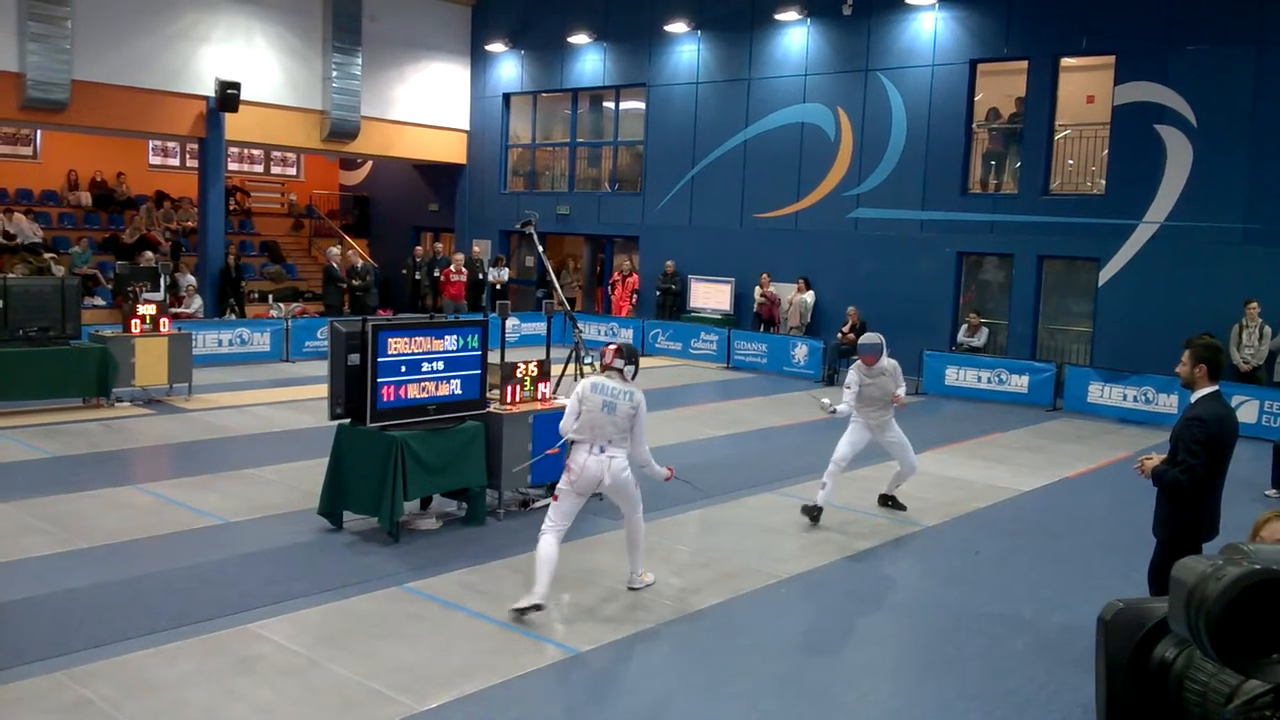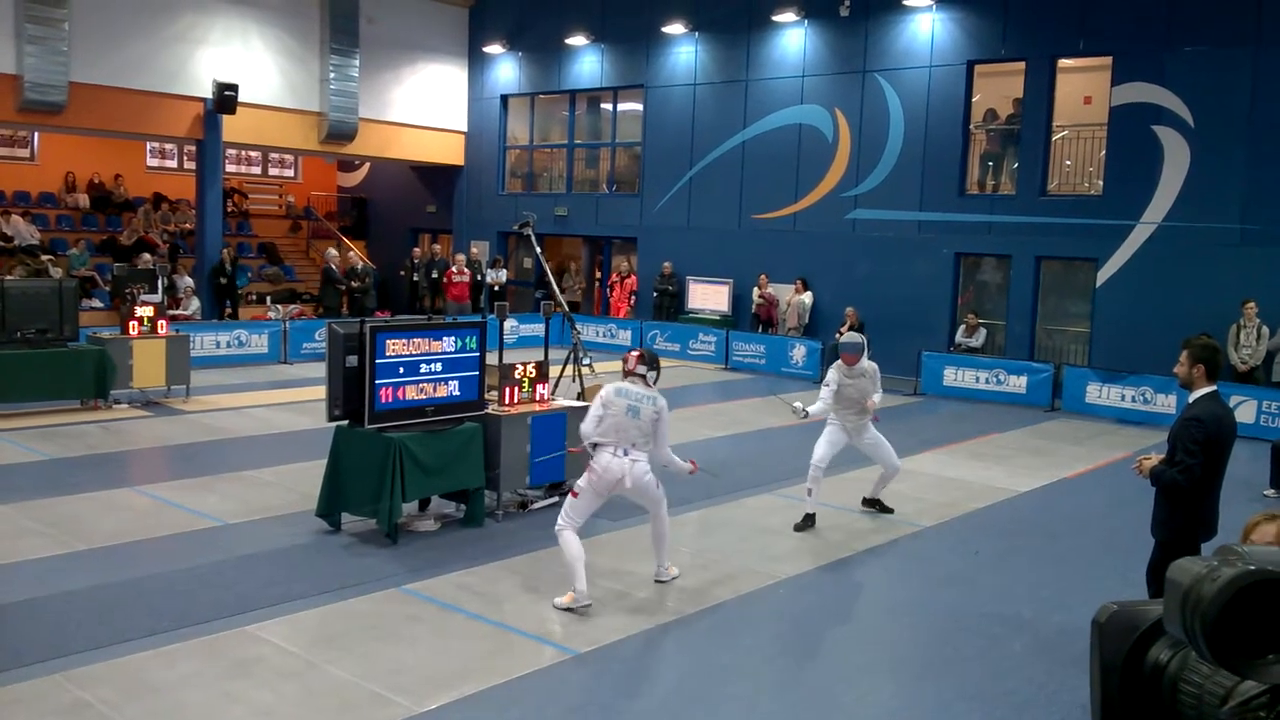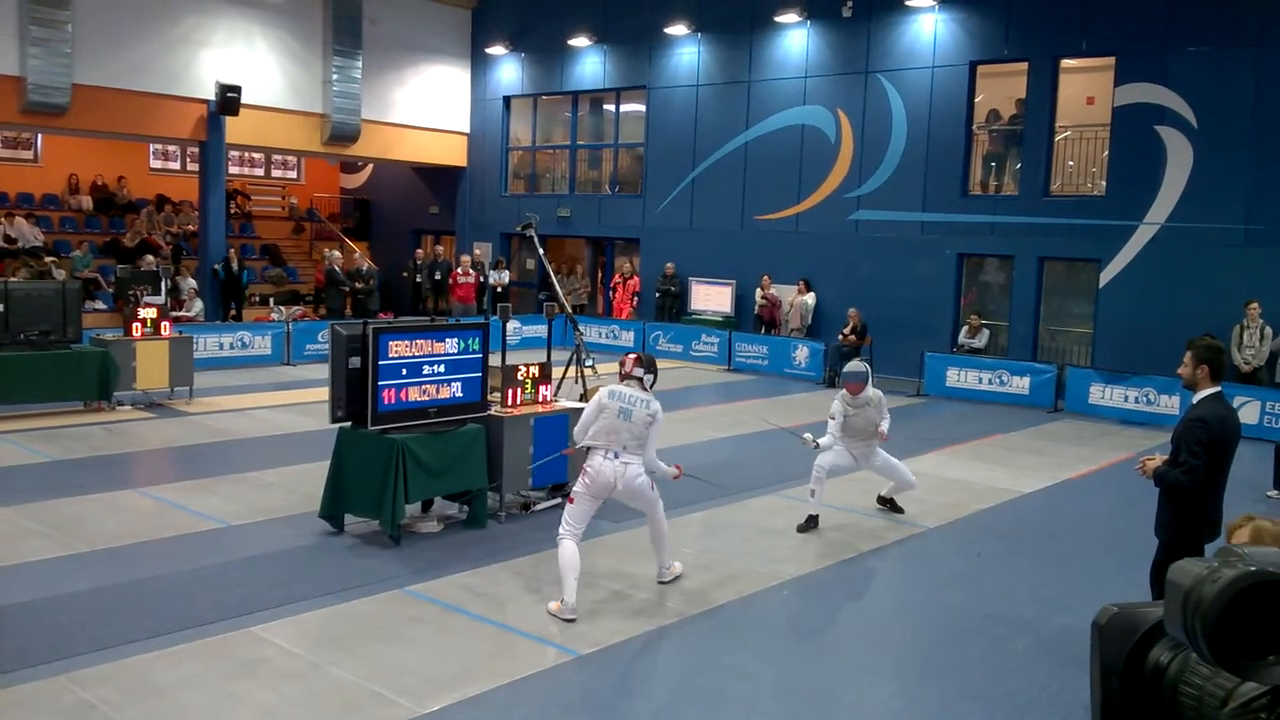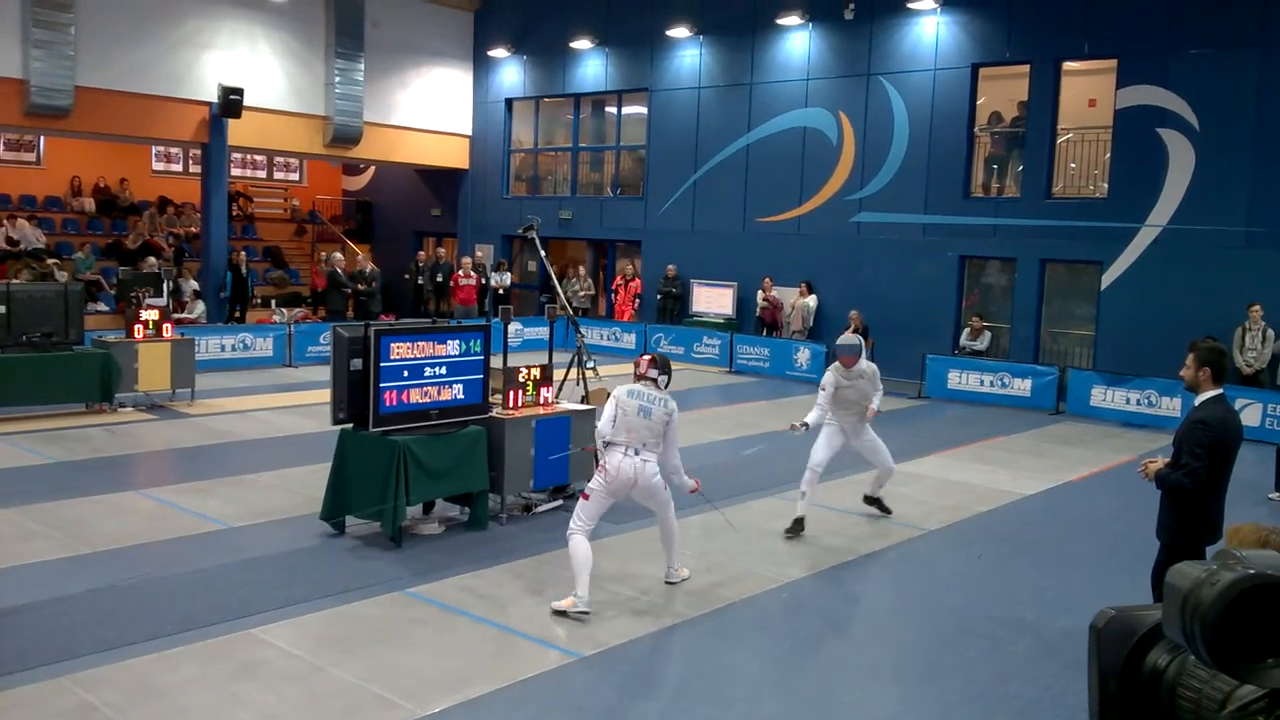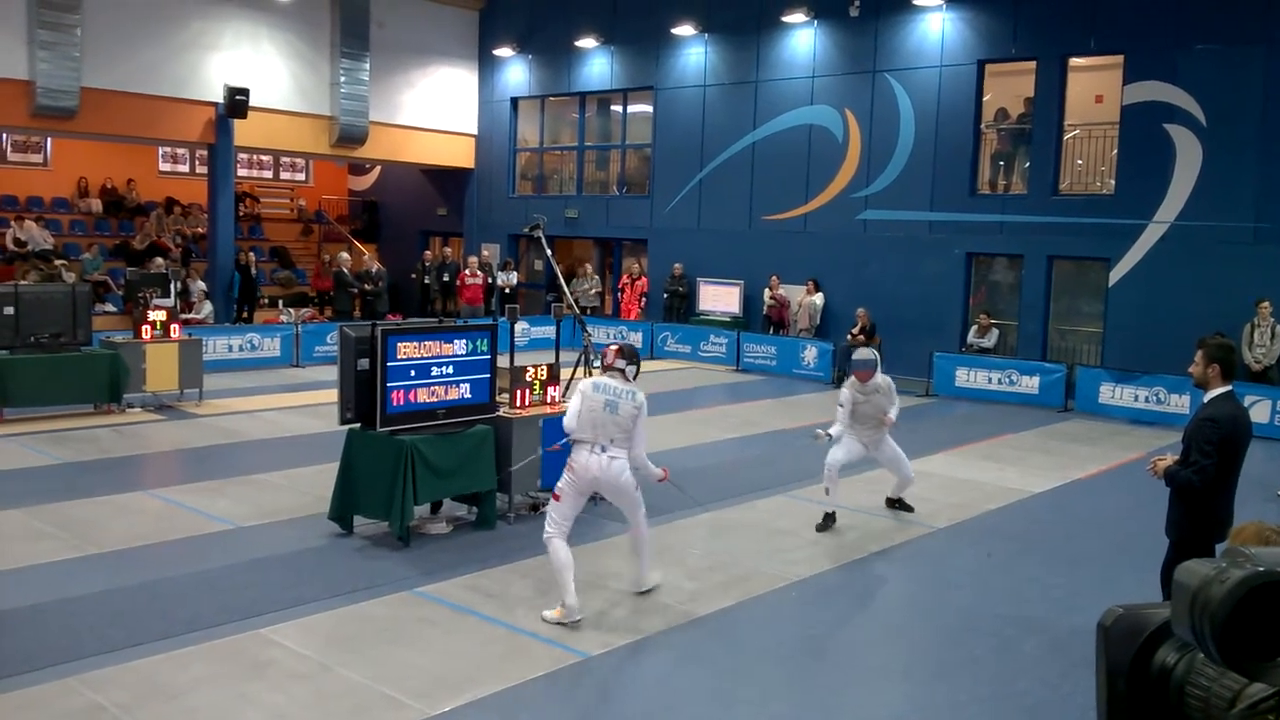
dt=0.4s
person 1, frame 1
left shoulder: (586, 385)
right shoulder: (636, 397)
left elbow: (565, 429)
right elbow: (639, 450)
right wrist: (659, 472)
left hip: (581, 464)
right hip: (616, 467)
left knee: (551, 532)
right knee: (634, 513)
left ankle: (538, 594)
right ankle: (636, 575)
person 1, frame 2
left shoulder: (610, 391)
right shoulder: (659, 402)
left elbow: (587, 431)
right elbow: (661, 452)
right wrist: (684, 466)
left hip: (604, 466)
right hip: (637, 470)
left knee: (566, 527)
right knee: (659, 508)
left ankle: (579, 592)
right ankle: (663, 569)
person 1, frame 3
left shoulder: (605, 393)
right shoulder: (653, 406)
left elbow: (579, 435)
right elbow: (648, 458)
right wrist: (670, 472)
left hip: (597, 470)
right hip: (631, 474)
left knee: (568, 536)
right knee: (656, 510)
left ankle: (568, 603)
right ankle: (665, 568)
person 1, frame 4
left shoulder: (621, 392)
right shoulder: (669, 405)
left elbow: (602, 431)
right elbow: (670, 456)
right wrist: (685, 482)
left hip: (614, 468)
right hip: (647, 472)
left knee: (578, 531)
right knee: (666, 512)
left ankle: (580, 597)
right ankle: (673, 570)
person 1, frame 5
left shoulder: (588, 385)
right shoulder: (638, 398)
left elbow: (569, 426)
right elbow: (636, 452)
left wrist: (589, 428)
right wrist: (655, 474)
left hip: (582, 465)
right hip: (617, 469)
left knee: (554, 535)
right knee: (638, 518)
left ankle: (570, 605)
right ankle: (643, 578)
person 2, frame 1
left shoulder: (1197, 417)
right shoulder: (1223, 410)
left elbow: (1185, 479)
left wrist: (1155, 471)
right wrist: (1167, 460)
left hip: (1183, 520)
right hip: (1199, 515)
left knee: (1163, 585)
person 2, frame 2
left shoulder: (1196, 417)
right shoulder: (1221, 409)
left elbow: (1183, 479)
left wrist: (1154, 471)
right wrist: (1165, 460)
left hip: (1181, 520)
right hip: (1197, 515)
left knee: (1162, 585)
person 2, frame 3
left shoulder: (1199, 418)
right shoulder: (1225, 411)
left elbow: (1187, 480)
left wrist: (1157, 472)
right wrist: (1168, 461)
left hip: (1185, 521)
right hip: (1200, 516)
left knee: (1165, 585)
person 2, frame 4
left shoulder: (1201, 420)
right shoulder: (1227, 413)
left elbow: (1188, 482)
left wrist: (1159, 474)
right wrist: (1170, 464)
left hip: (1187, 523)
right hip: (1202, 519)
left knee: (1166, 587)
person 2, frame 5
left shoulder: (1211, 417)
right shoulder: (1236, 410)
left elbow: (1197, 480)
left wrist: (1168, 472)
right wrist: (1179, 461)
left hip: (1195, 520)
right hip: (1211, 516)
left knee: (1176, 584)
person 3, frame 1
left shoulder: (892, 366)
right shoulder: (856, 372)
left elbow: (900, 385)
right elbow: (847, 405)
left wrist: (900, 396)
right wrist: (832, 408)
left hip: (886, 424)
right hip: (861, 423)
left knee: (910, 466)
right knee: (838, 460)
left ankle: (886, 496)
right ankle: (817, 508)
person 3, frame 2
left shoulder: (872, 369)
right shoulder: (835, 372)
right elbow: (824, 403)
left wrist: (874, 402)
right wrist: (805, 411)
left hip: (864, 428)
right hip: (838, 426)
left knee: (893, 467)
right knee: (817, 463)
left ankle: (872, 499)
right ankle: (810, 515)
person 3, frame 3
left shoulder: (877, 397)
right shoulder: (840, 402)
left elbow: (885, 417)
right elbow: (831, 437)
left wrist: (883, 429)
right wrist: (815, 443)
left hip: (871, 451)
right hip: (845, 449)
left knee: (909, 483)
right knee: (821, 464)
left ankle: (885, 497)
right ankle: (813, 517)
person 3, frame 4
left shoulder: (870, 369)
right shoulder: (832, 374)
left elbow: (878, 390)
right elbow: (820, 408)
left wrist: (874, 406)
right wrist: (804, 424)
left hip: (860, 428)
right hip: (834, 426)
left knee: (888, 467)
right knee: (814, 465)
left ankle: (872, 496)
right ankle: (799, 519)
person 3, frame 5
left shoulder: (886, 383)
right shoulder: (849, 389)
left elbow: (894, 403)
right elbow: (841, 423)
left wrist: (891, 416)
right wrist: (828, 434)
left hip: (880, 439)
right hip: (855, 438)
left knee: (907, 477)
right knee: (832, 461)
left ankle: (893, 499)
right ankle: (830, 514)
